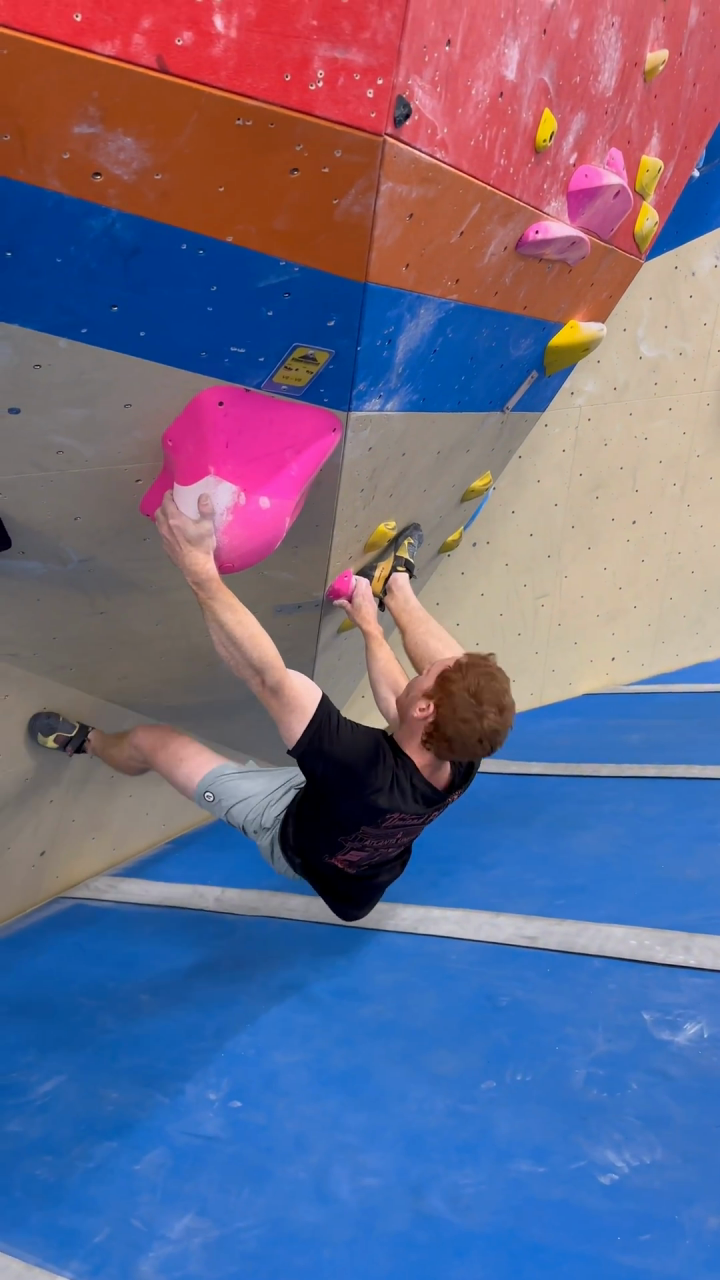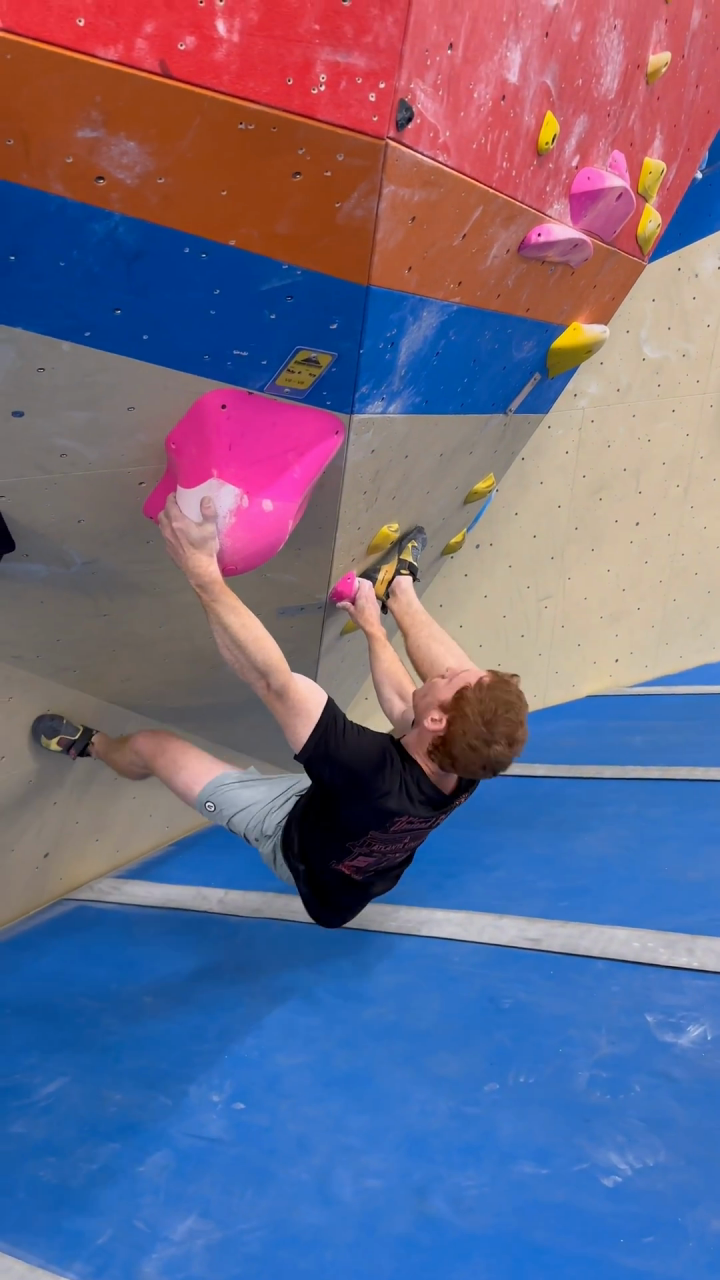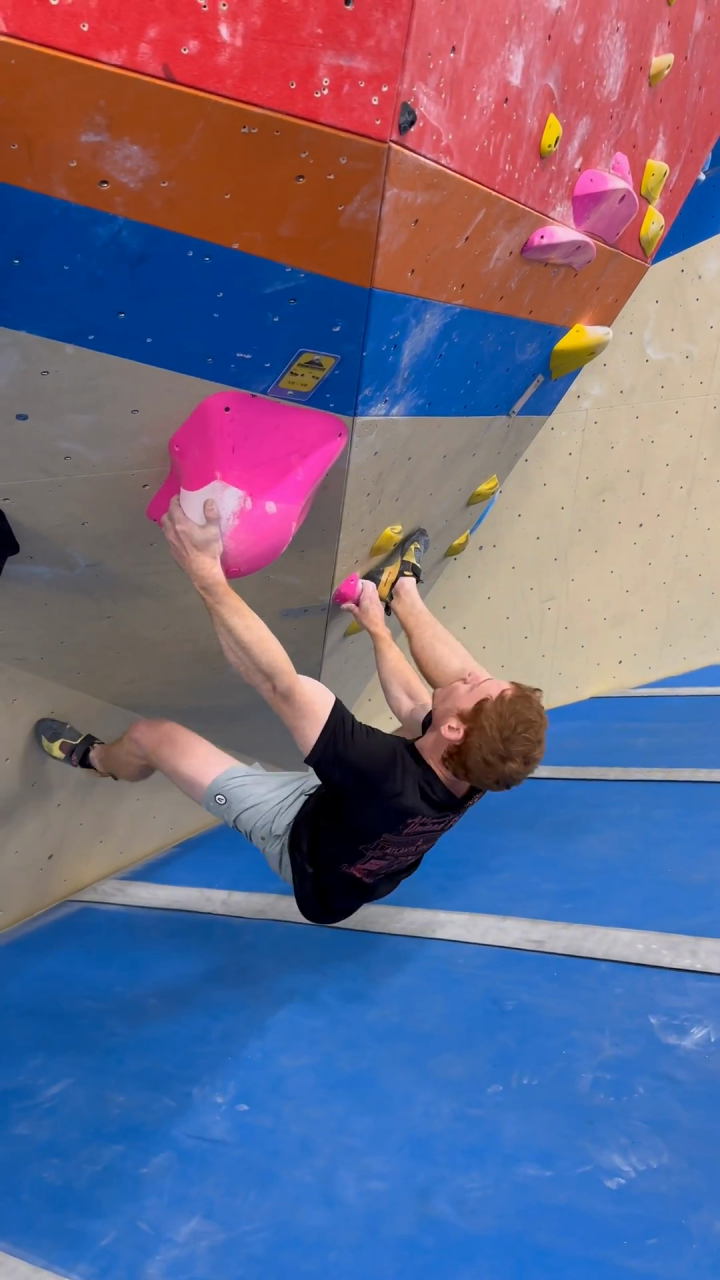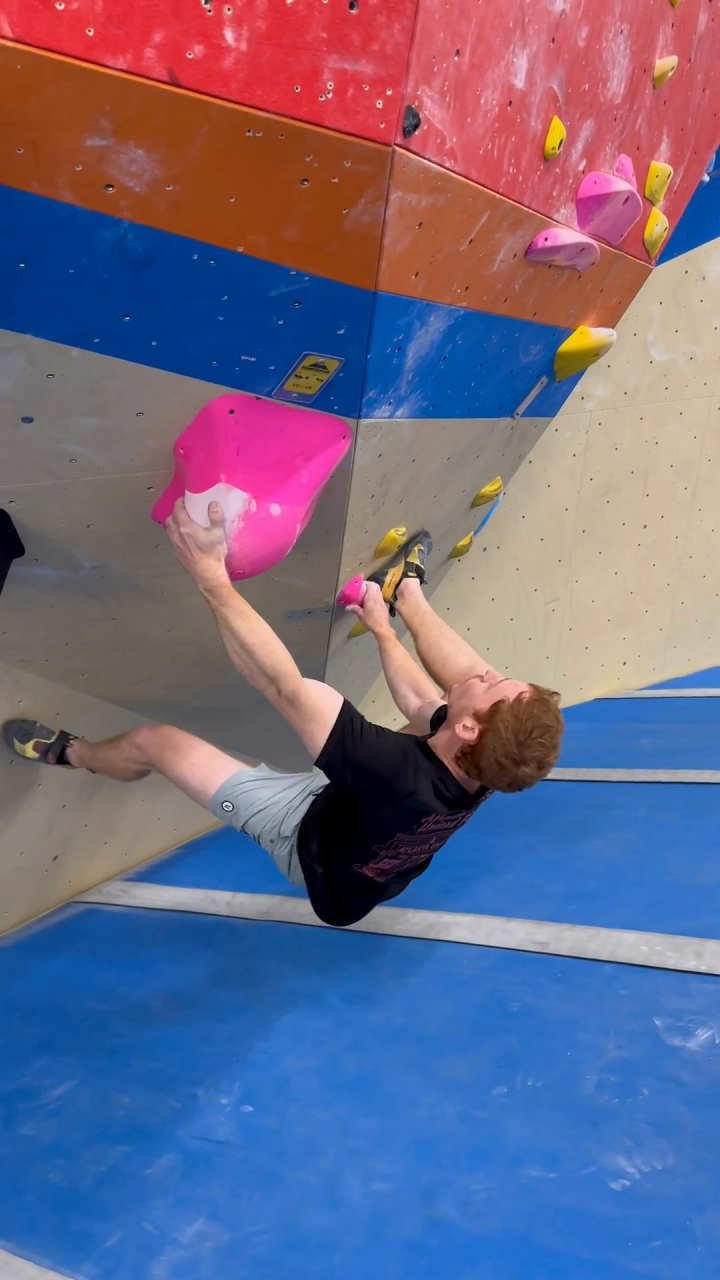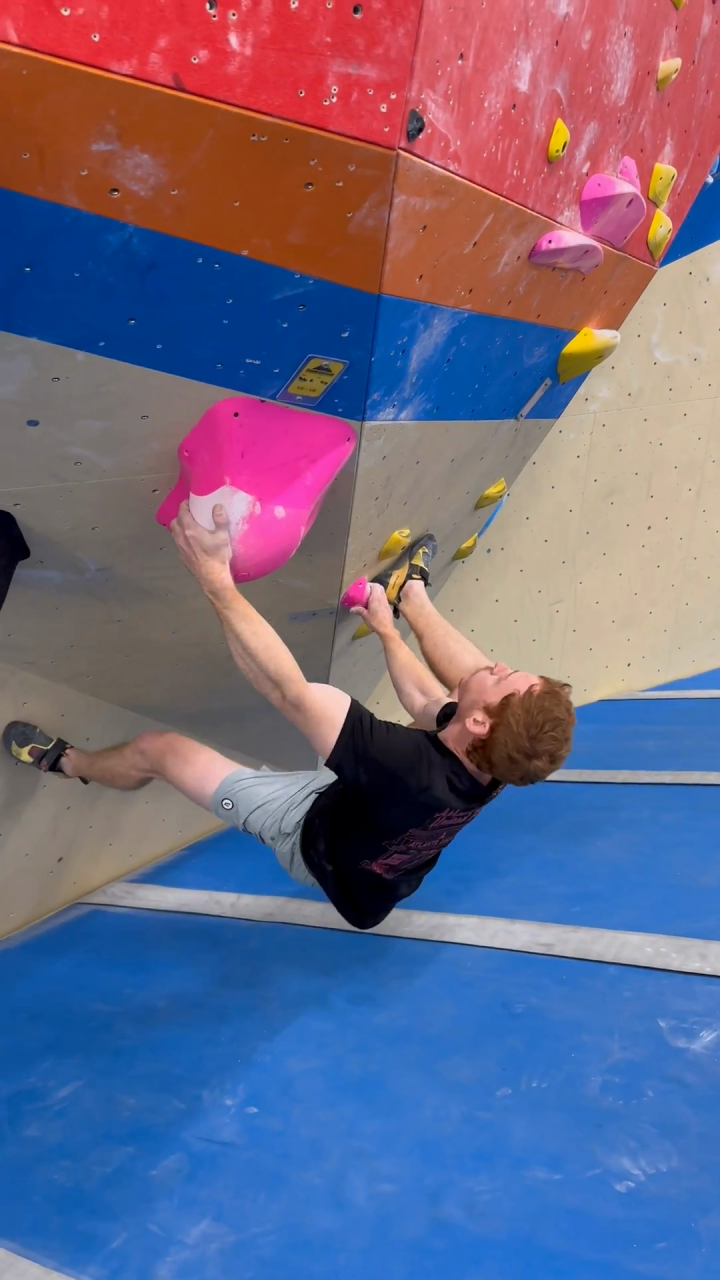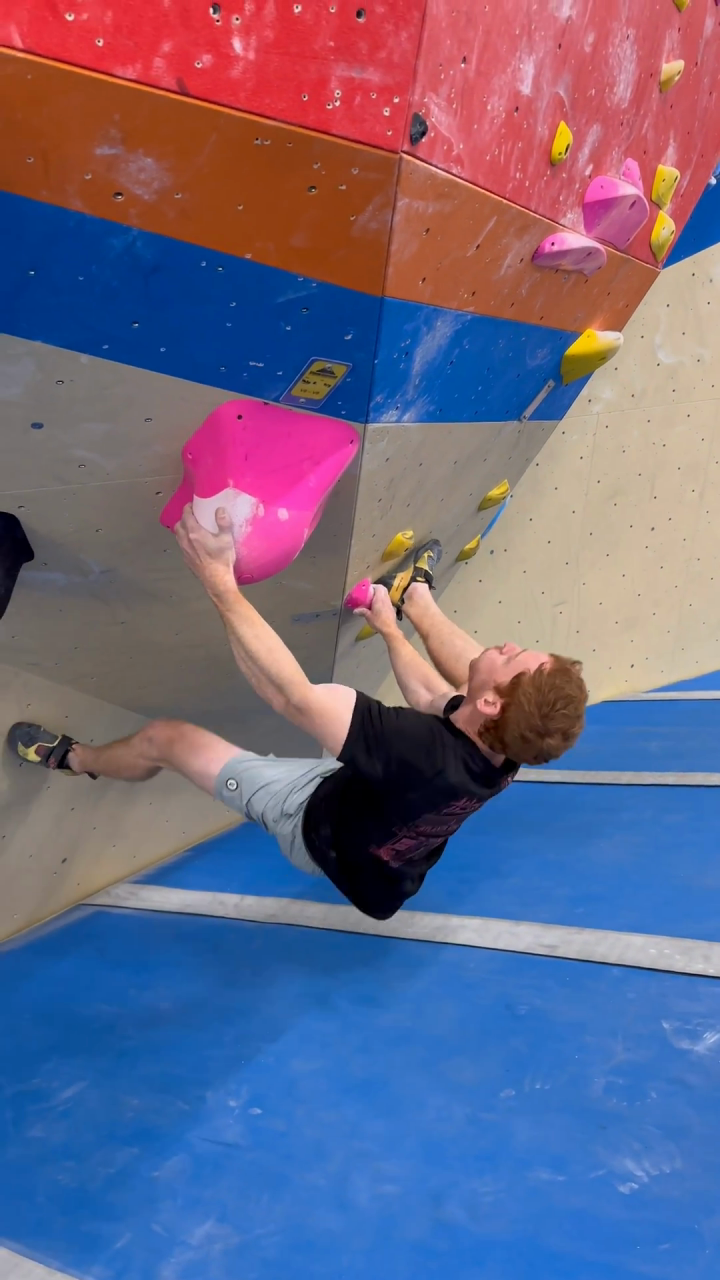
dt=0.1s
person 1, frame 1
left shoulder: (359, 764)
right shoulder: (462, 764)
left elbow: (269, 676)
right elbow: (400, 702)
left wrist: (199, 570)
right wrist: (369, 626)
left hip: (294, 836)
left knee: (148, 741)
right knee: (468, 671)
left ankle: (90, 741)
right ankle: (394, 584)
person 1, frame 2
left shoulder: (369, 770)
right shoulder: (473, 764)
left elbow: (274, 680)
right elbow: (405, 706)
left wrist: (203, 572)
right wrist: (373, 628)
left hip: (297, 842)
left knee: (149, 746)
right knee: (477, 685)
left ankle: (93, 746)
right ankle: (397, 588)
person 1, frame 3
left shoulder: (384, 769)
right shoulder: (485, 768)
left elbow: (280, 683)
right elbow: (413, 706)
left wrist: (206, 575)
right wrist: (377, 630)
left hip: (301, 840)
right hip: (358, 809)
left knee: (153, 736)
right knee: (474, 682)
left ankle: (97, 757)
right ankle: (401, 591)
person 1, frame 4
left shoulder: (394, 773)
right shoulder: (491, 769)
left elbow: (286, 687)
right elbow: (422, 702)
left wrist: (211, 578)
right wrist: (380, 630)
left hip: (308, 842)
right hip: (364, 824)
left knee: (152, 741)
right knee: (476, 683)
left ankle: (75, 754)
right ankle: (405, 591)
person 1, frame 5
left shoulder: (407, 764)
right shoulder: (500, 759)
left elbow: (292, 690)
right elbow: (433, 701)
left wrist: (215, 579)
right wrist: (385, 632)
left hip: (317, 841)
right hip: (370, 831)
left knee: (155, 748)
right knee: (485, 675)
left ankle: (70, 762)
right ankle: (409, 595)
person 1, frame 6
left shoulder: (420, 751)
right shoulder: (503, 749)
left elbow: (294, 695)
right elbow: (435, 696)
left wrist: (219, 580)
right wrist: (390, 630)
left hip: (319, 827)
right hip: (378, 826)
left knee: (164, 737)
right knee: (485, 667)
left ankle: (76, 759)
right ankle: (413, 596)
